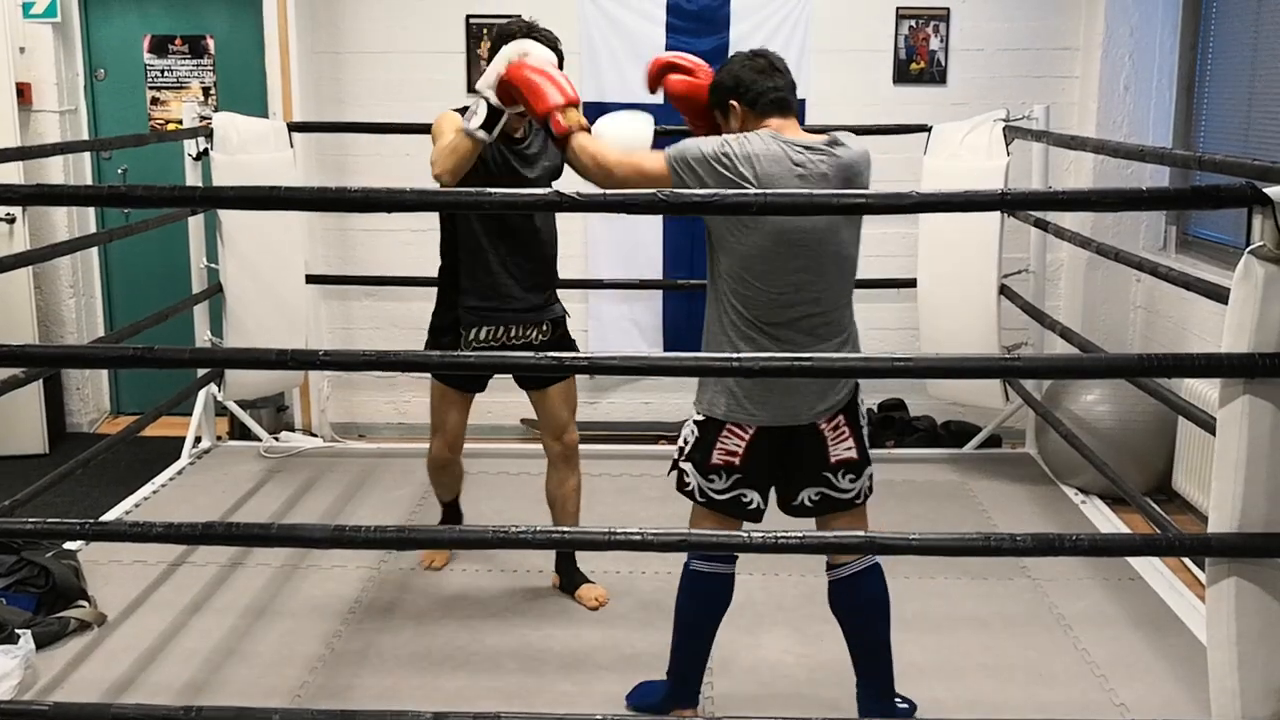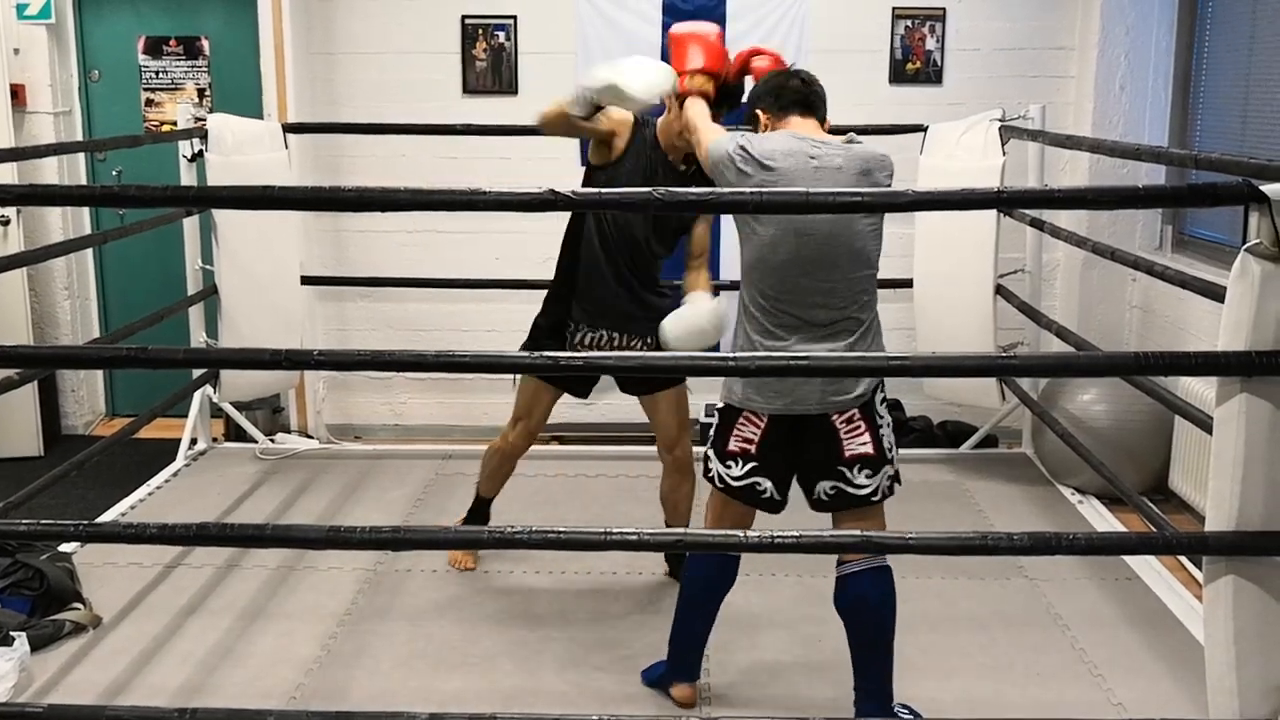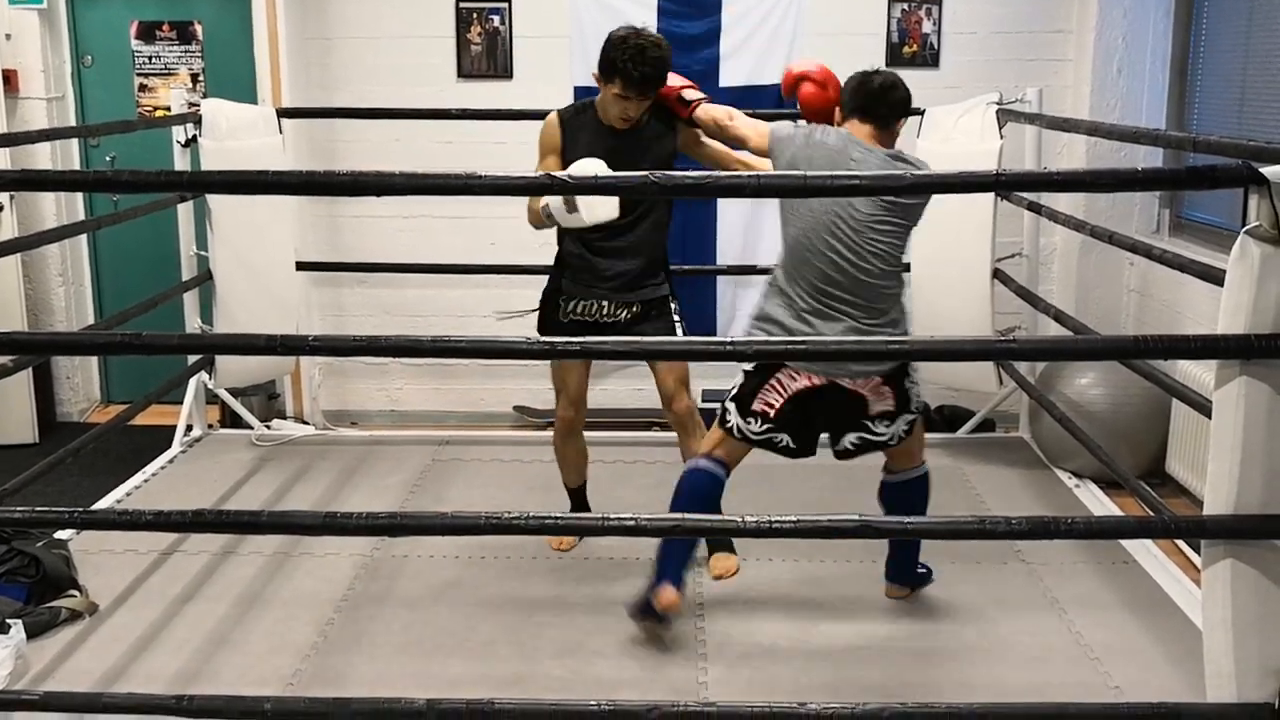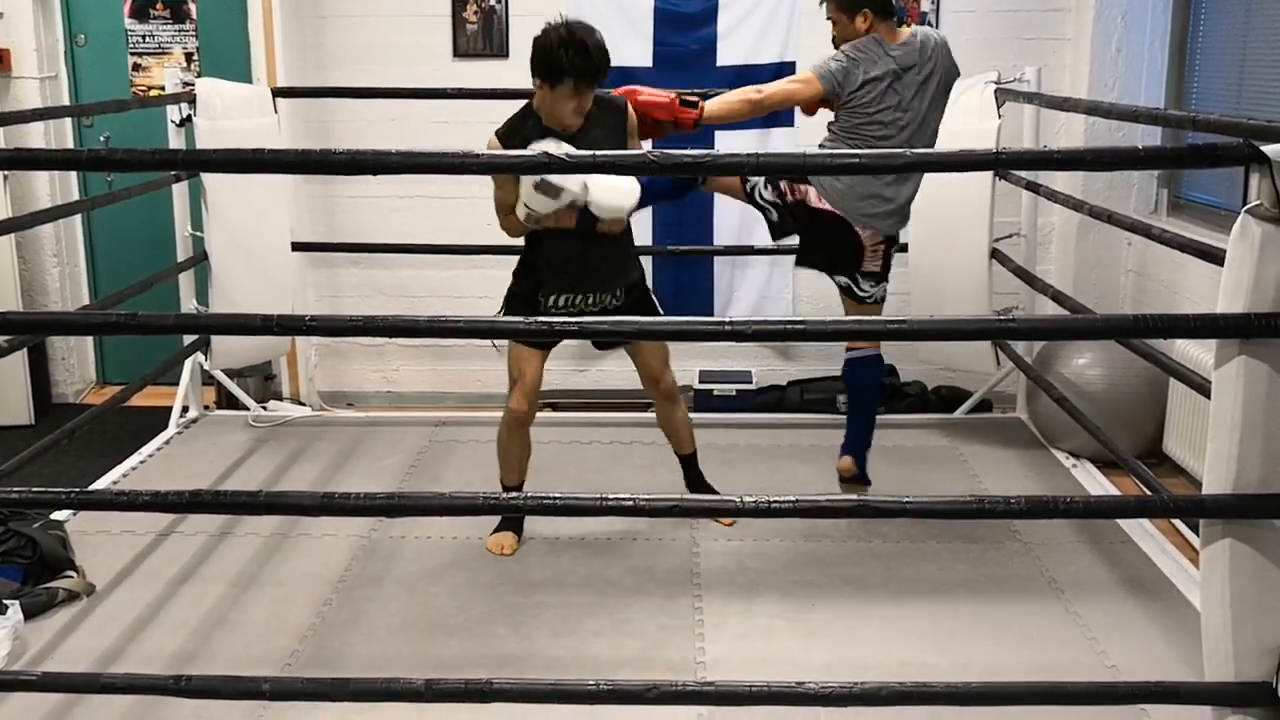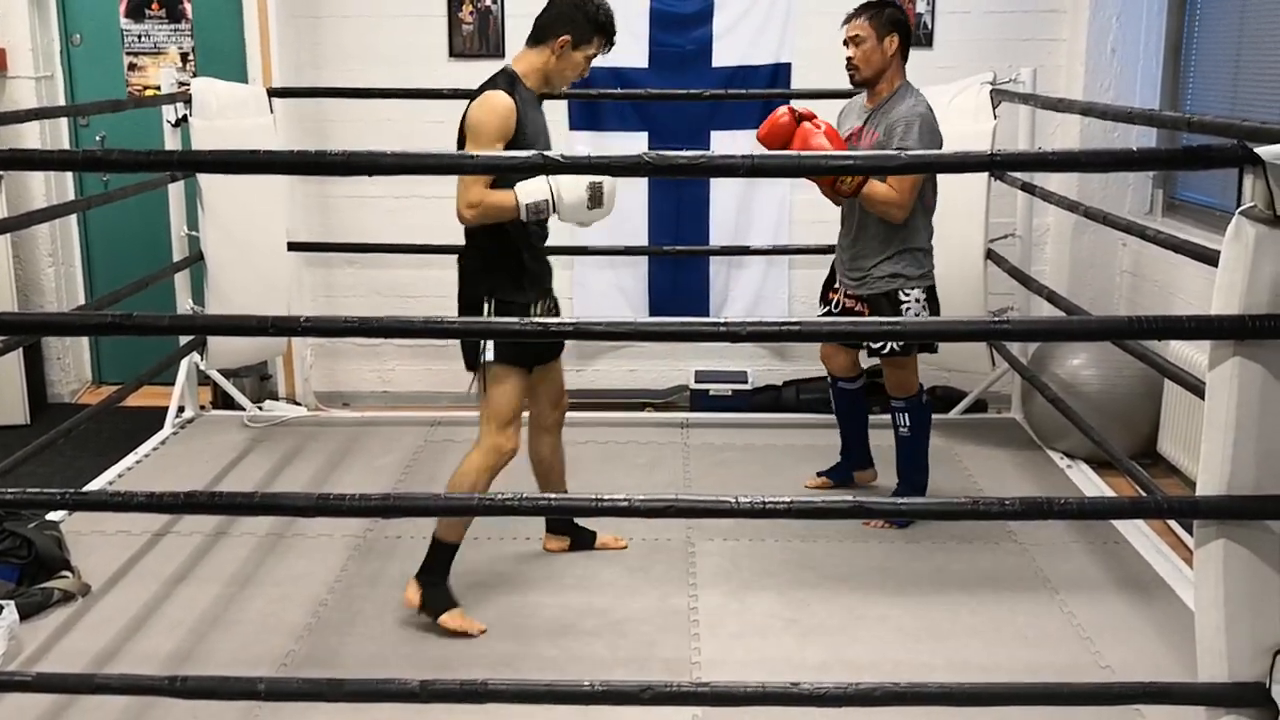
dt=1s
person 1, frame 1
left shoulder: (723, 160)
right shoulder: (852, 161)
left elbow: (611, 169)
left wrist: (562, 119)
right wrist: (710, 97)
left hip: (740, 402)
right hip: (829, 396)
left knee: (713, 545)
right knee: (850, 546)
person 1, frame 2
left shoulder: (746, 157)
right shoulder: (873, 164)
left elbow: (698, 128)
left wrist: (693, 83)
right wrist: (790, 88)
left hip: (761, 392)
right hip: (848, 392)
left knee: (721, 529)
right knee: (861, 545)
person 1, frame 3
left shoulder: (805, 143)
right shoulder: (914, 181)
left elbow: (730, 124)
left wrist: (687, 99)
right wrist: (822, 105)
left hip: (789, 353)
right hip: (874, 359)
left knee: (716, 452)
right knee: (907, 454)
left ankle: (666, 585)
right ankle: (901, 574)
person 1, frame 4
left shoulder: (851, 64)
right shoulder: (935, 47)
left elbow: (762, 98)
left wrist: (689, 112)
left hip: (823, 192)
right hip: (879, 219)
right knee: (862, 337)
right ankle: (855, 457)
person 1, frame 5
left shoulder: (913, 116)
right shoulder: (853, 107)
left elbow: (897, 206)
right elbow: (839, 191)
left wrist: (839, 172)
right wrist: (807, 147)
left hip: (897, 277)
right hip: (851, 266)
left knee: (901, 382)
right knee: (837, 359)
left ankle: (912, 492)
right ankle: (856, 463)
person 2, frame 1
left shoulder: (550, 130)
right shoulder: (454, 123)
right elbow: (445, 172)
right wrist: (492, 104)
left hip: (538, 313)
right hip: (466, 315)
left knee: (563, 443)
right knee: (445, 447)
left ankle: (566, 565)
right ankle: (451, 518)
person 2, frame 2
left shoulder: (703, 181)
right shoulder: (620, 129)
left elbow: (698, 266)
right elbow: (550, 123)
left wrist: (700, 303)
right wrist: (586, 100)
left hip: (646, 328)
right hip: (574, 317)
left knee: (679, 452)
right knee: (517, 436)
left ankle: (679, 558)
right ankle: (474, 521)
person 2, frame 3
left shoulder: (669, 126)
right shoulder: (562, 126)
left elbow: (729, 161)
right elbow: (536, 215)
right wrist: (560, 205)
left hip: (645, 291)
right hip: (575, 290)
left knee: (682, 409)
right knee: (568, 416)
left ankle: (713, 531)
right ankle: (579, 510)
person 2, frame 4
left shoulder: (620, 114)
right shoulder: (509, 141)
right elbow: (510, 224)
left wrist: (614, 204)
right wrist: (539, 205)
left hip: (614, 270)
right hip: (543, 281)
left knee: (663, 385)
right knee: (520, 406)
left ankle: (697, 484)
right ankle: (512, 514)
person 2, frame 5
left shoulder: (530, 99)
right shoulder: (497, 103)
right elbow: (470, 206)
left wrist: (570, 189)
right wrist: (553, 193)
left hip: (529, 282)
right hip: (496, 292)
left knee: (551, 411)
right knee: (499, 439)
left ankle: (561, 527)
right ankle: (429, 580)
